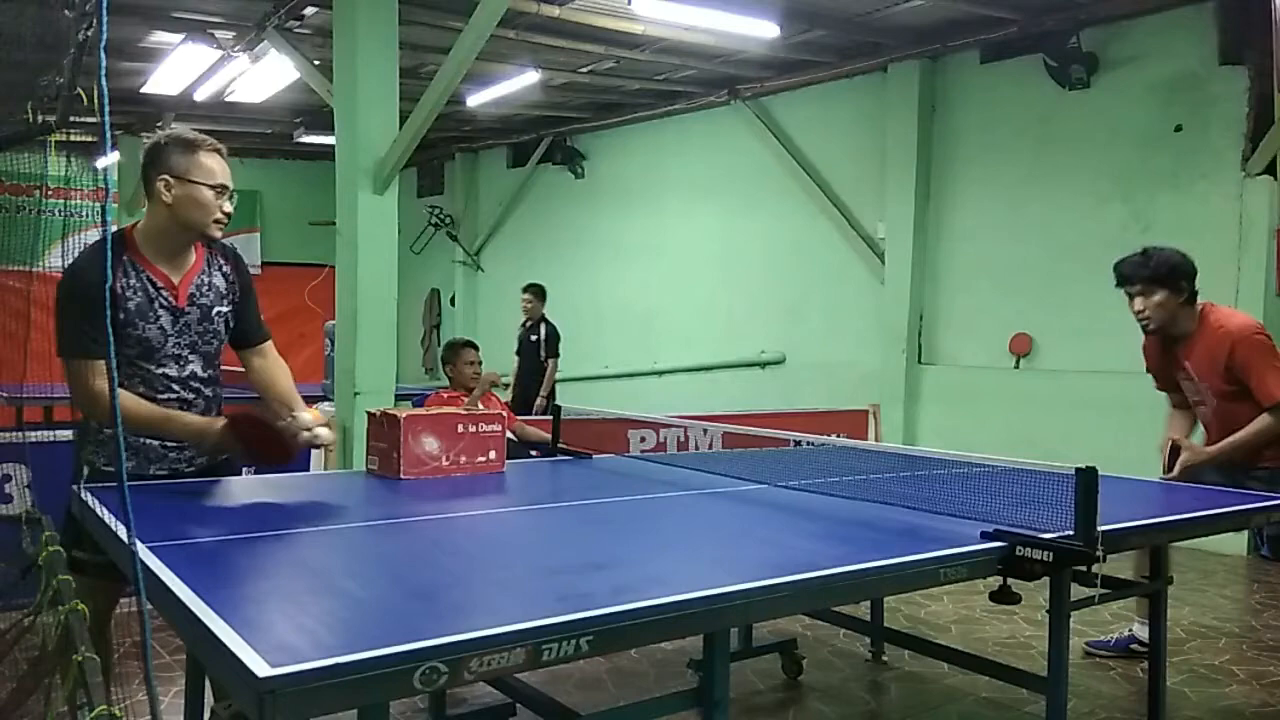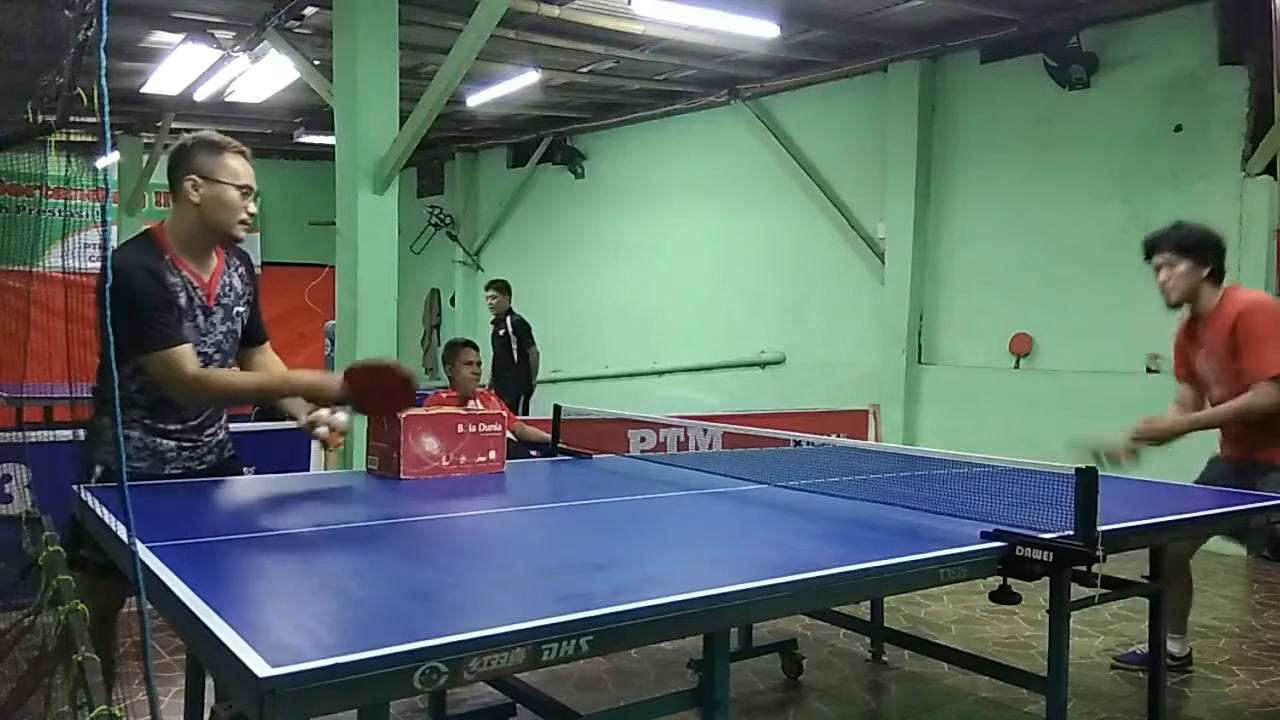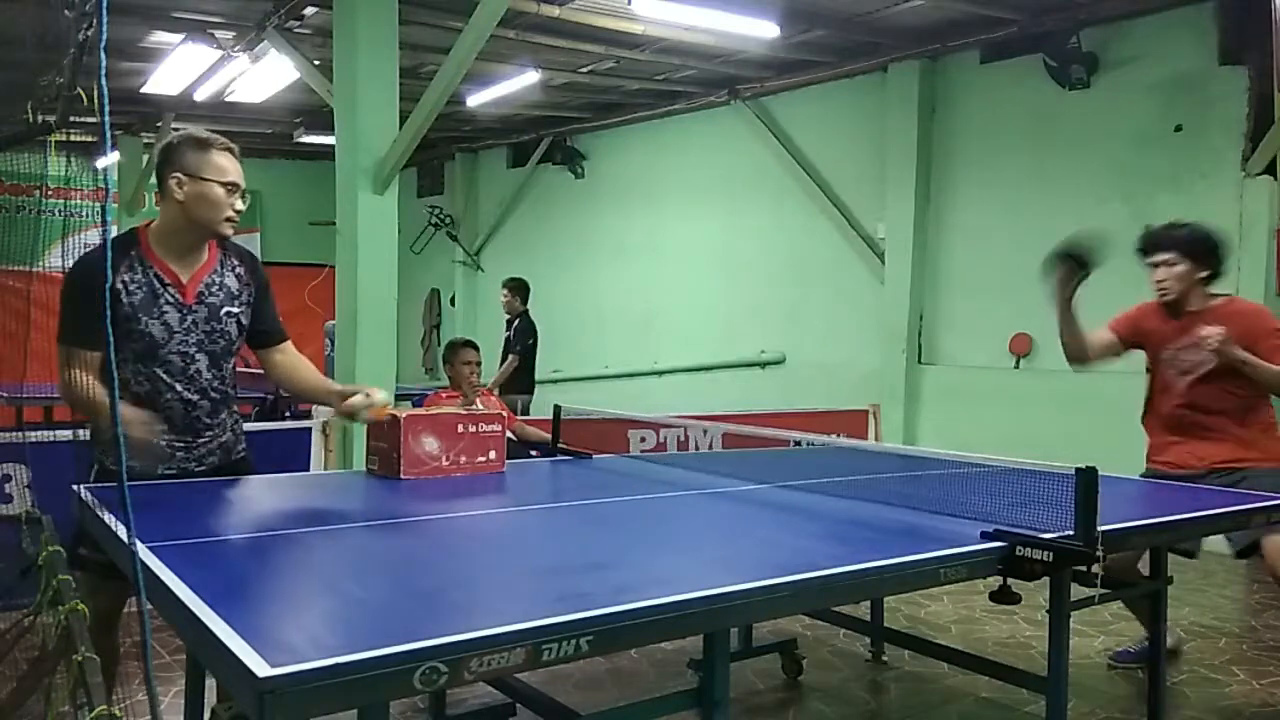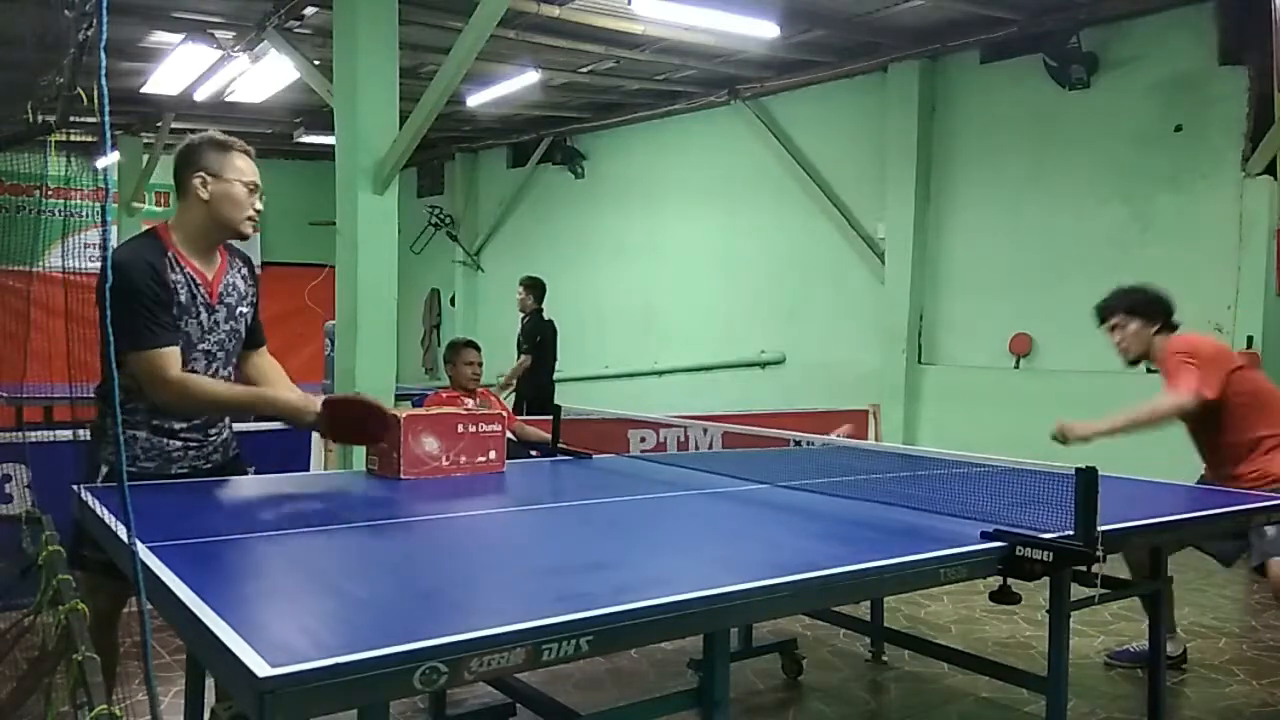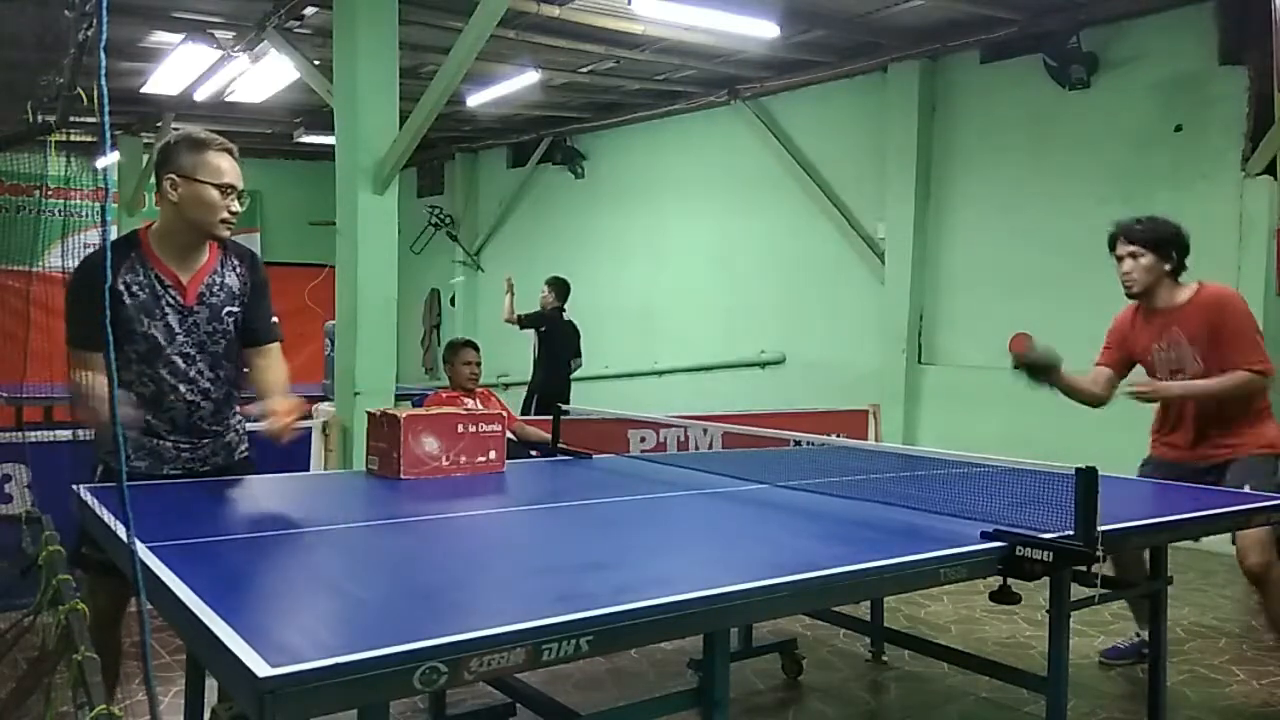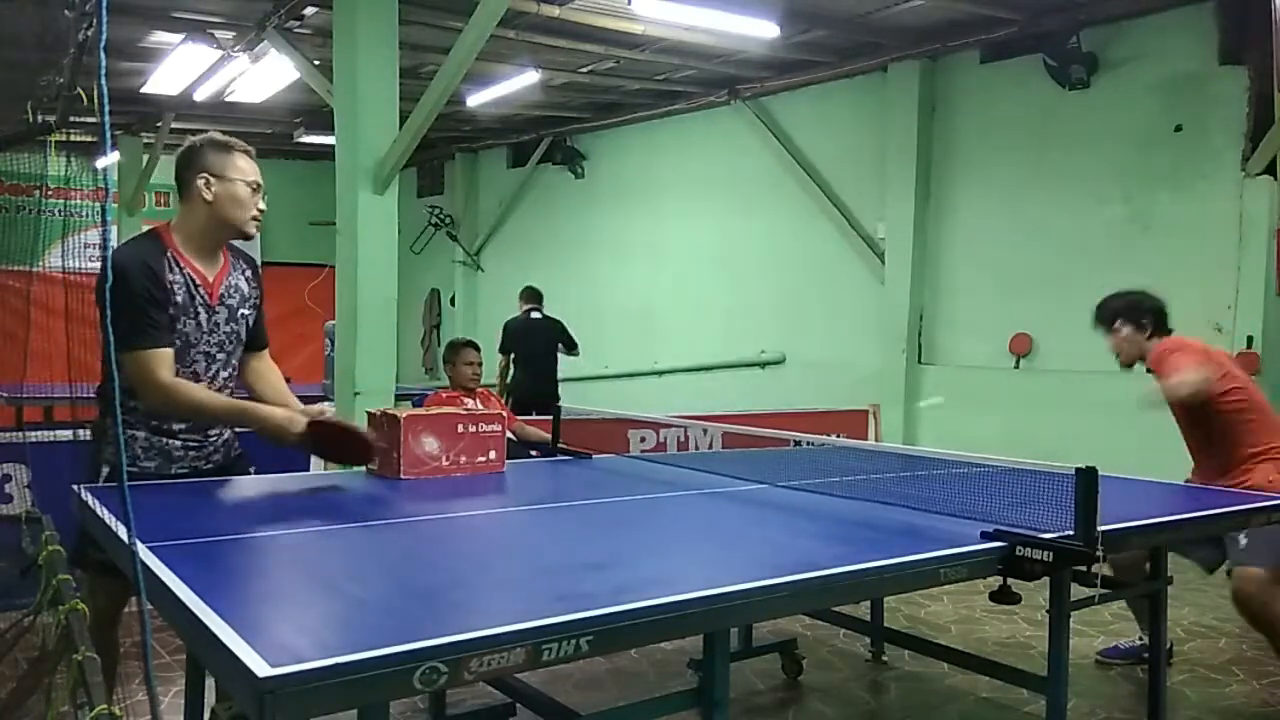
dt=0.7s
person 1, frame 1
left shoulder: (229, 267)
right shoulder: (94, 273)
left elbow: (259, 354)
right elbow: (93, 391)
left wrist: (296, 414)
right wrist: (194, 428)
left hip: (211, 467)
right hip: (121, 471)
right knee: (91, 609)
person 1, frame 2
left shoulder: (240, 267)
right shoulder: (133, 269)
left elbow: (256, 356)
right elbow: (185, 381)
left wrist: (305, 411)
right wrist: (309, 383)
left hip: (213, 463)
right hip: (129, 468)
right knee: (98, 606)
person 1, frame 3
left shoulder: (244, 269)
right shoulder: (102, 269)
left elbow: (279, 356)
right elbow: (78, 370)
left wrist: (339, 395)
right wrist: (118, 415)
left hip: (221, 464)
right hip: (131, 469)
right knee: (101, 606)
person 1, frame 4
left shoulder: (242, 269)
right shoulder: (136, 266)
right elbow: (164, 383)
left wrist: (306, 406)
right wrist: (276, 404)
left hip: (217, 460)
right hip: (136, 466)
right knee: (102, 605)
person 1, frame 5
left shoulder: (245, 267)
right shoulder: (105, 272)
left elbow: (264, 355)
right elbow: (90, 372)
left wrist: (277, 402)
right wrist: (98, 402)
left hip: (223, 463)
right hip: (134, 469)
right knee: (103, 608)
person 1, frame 6
left shoulder: (246, 272)
right shoulder: (135, 267)
right elbow: (156, 386)
left wrist: (296, 411)
right wrist: (261, 419)
left hip: (219, 462)
right hip: (138, 468)
right knee: (103, 606)
person 2, frame 1
left shoulder: (1238, 334)
right shoulder: (1155, 344)
left wrist: (1210, 453)
right wrist: (1172, 448)
right hip: (1217, 456)
right ankle: (1143, 634)
person 2, frame 2
right shoulder: (1190, 331)
right elbow: (1188, 405)
left wrist: (1177, 428)
right wrist: (1146, 432)
right hip: (1238, 459)
right knee: (1170, 543)
right ankle: (1174, 647)
person 2, frame 3
right shoulder: (1148, 318)
right elbow: (1080, 353)
left wrist: (1232, 354)
right wrist: (1064, 297)
right hip: (1172, 471)
right knee: (1114, 559)
right ankle: (1160, 639)
person 2, frame 4
left shoulder: (1185, 350)
right shoulder: (1180, 362)
left elbow: (1179, 404)
left wrist: (1095, 429)
right hip: (1226, 480)
right knee: (1140, 548)
right ankle: (1169, 646)
person 2, frame 5
left shoulder: (1221, 303)
right shoulder: (1127, 325)
right elbow: (1096, 391)
left wrist: (1172, 389)
right wrist: (1056, 376)
right hip: (1175, 452)
right ankle: (1148, 634)
person 2, frame 6
left shoulder: (1175, 352)
right shoulder: (1172, 361)
left elbow: (1196, 382)
right hip: (1215, 484)
left knee: (1249, 588)
right knee: (1122, 551)
right ankle: (1152, 640)
